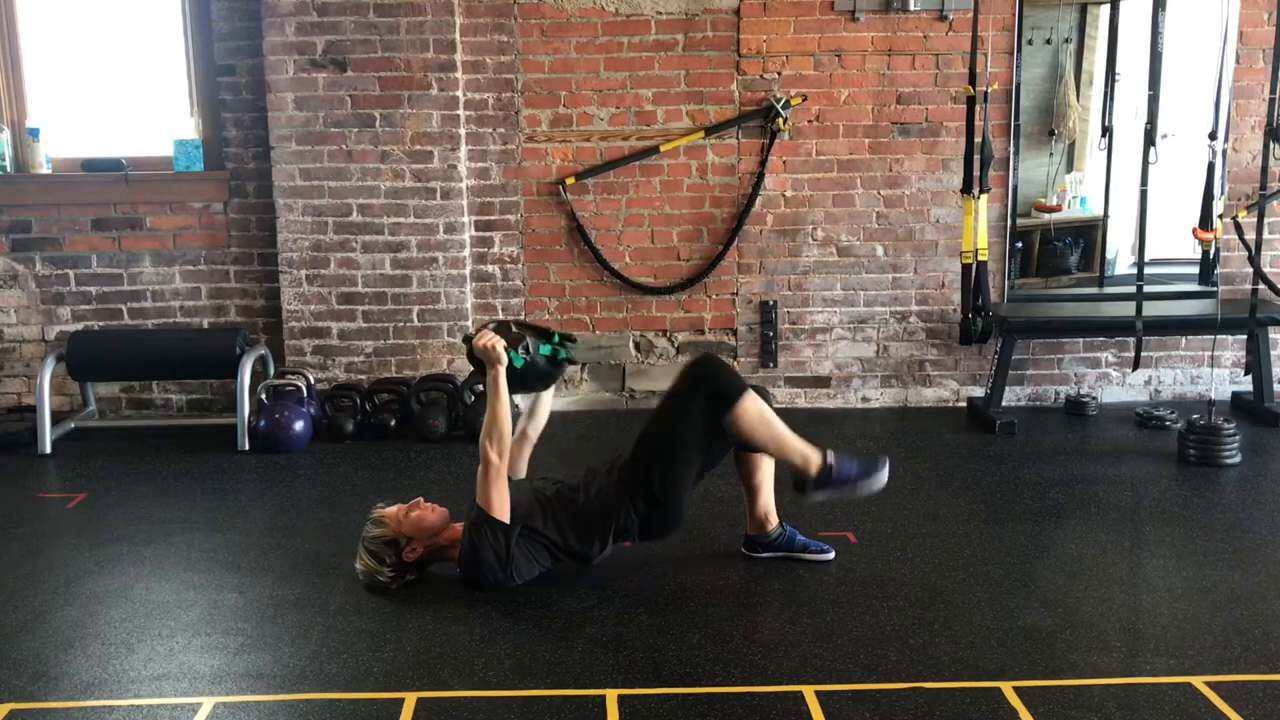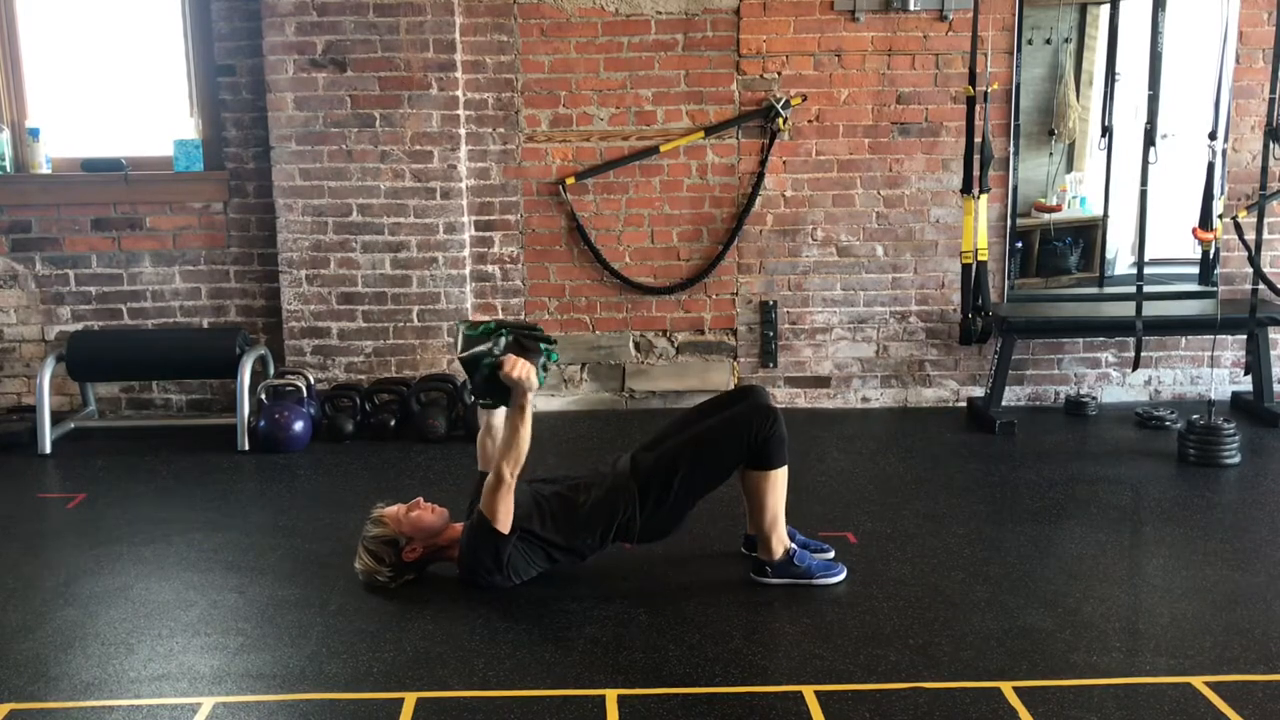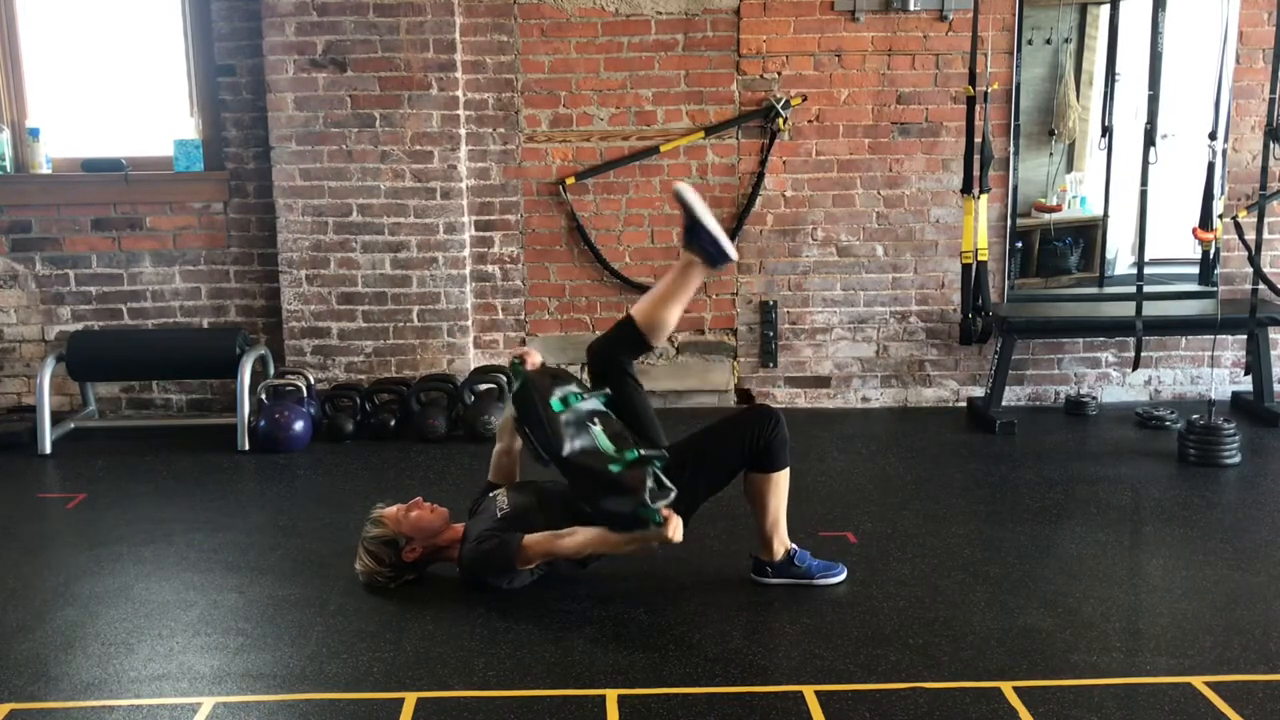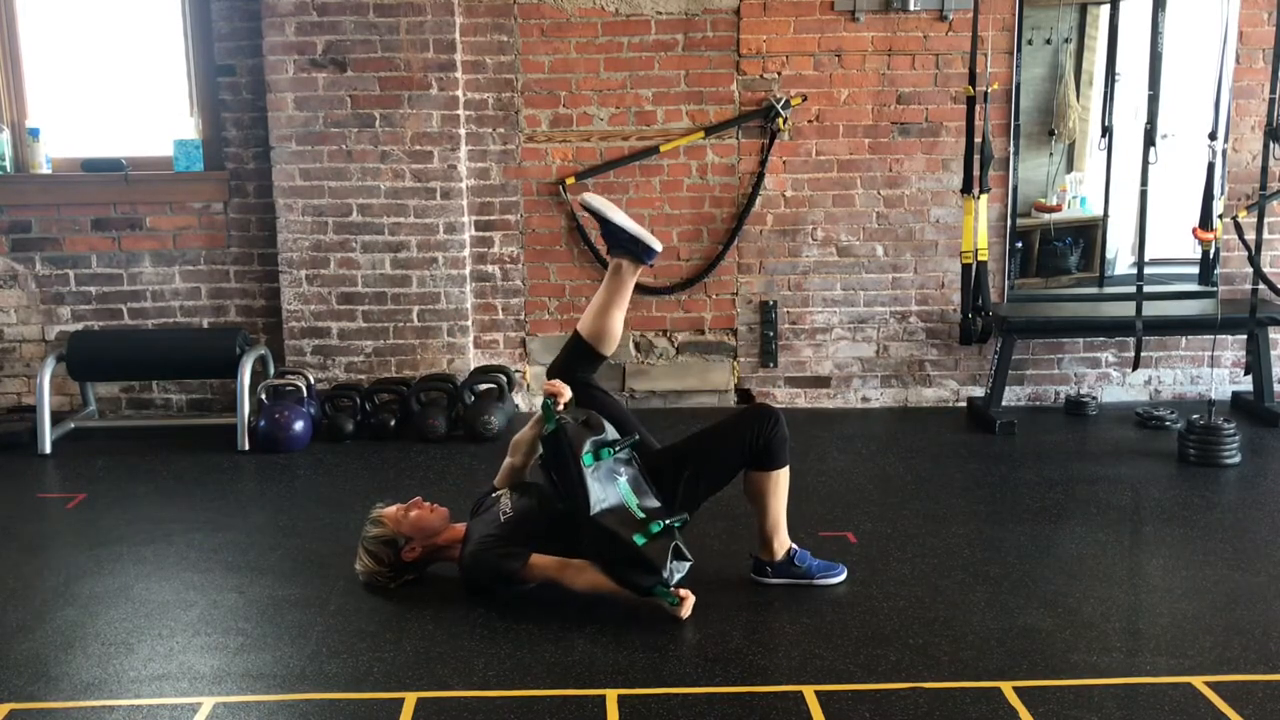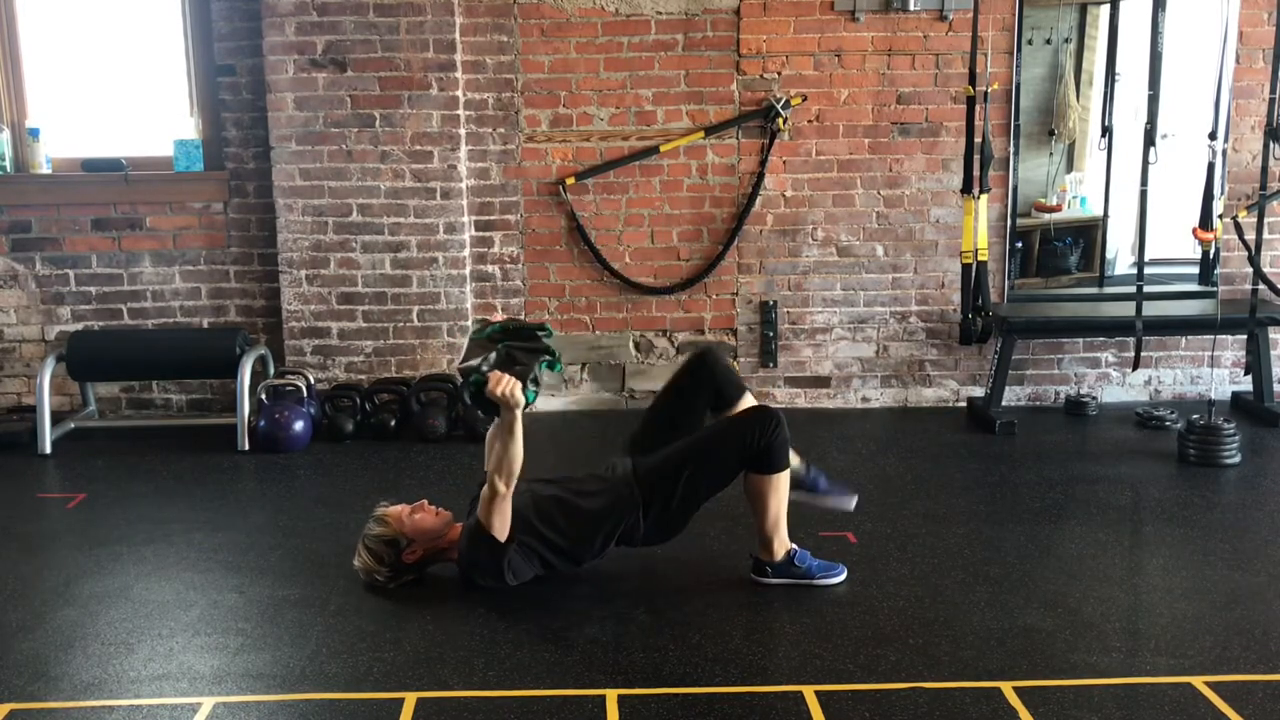
dt=1s
person 1, frame 1
left shoulder: (478, 530)
right shoulder: (483, 558)
left elbow: (520, 445)
right elbow: (493, 459)
left wrist: (543, 382)
right wrist: (495, 370)
left hip: (620, 484)
right hip: (643, 501)
left knee: (747, 398)
right knee: (706, 375)
left ankle: (766, 530)
right ankle: (816, 468)
person 1, frame 2
left shoulder: (475, 522)
right shoulder: (480, 559)
left elbow: (491, 441)
right elbow: (504, 476)
right wrist: (522, 396)
left hip: (630, 473)
right hip: (643, 501)
left knee: (751, 400)
right knee: (763, 424)
left ankle: (764, 530)
right ankle: (775, 556)
person 1, frame 3
left shoulder: (483, 513)
right shoulder: (483, 556)
left elbow: (506, 445)
right elbow: (561, 544)
right wrist: (653, 534)
left knee: (608, 355)
right knee: (762, 423)
left ankle: (699, 258)
right ankle: (776, 558)
person 1, frame 4
left shoulder: (486, 513)
right shoulder: (482, 558)
left elbow: (517, 459)
right elbow: (567, 573)
left wrist: (548, 411)
right hip: (653, 496)
left knee: (568, 375)
right knee: (763, 423)
left ankle: (626, 262)
right ankle: (776, 559)
person 1, frame 5
left shoulder: (477, 521)
right shoulder: (480, 556)
left elbow: (496, 463)
right elbow: (502, 483)
left wrist: (502, 396)
right wrist: (511, 410)
left hip: (630, 475)
right hip: (646, 503)
left knee: (706, 367)
right knee: (762, 428)
left ankle: (795, 472)
right ankle: (776, 557)
